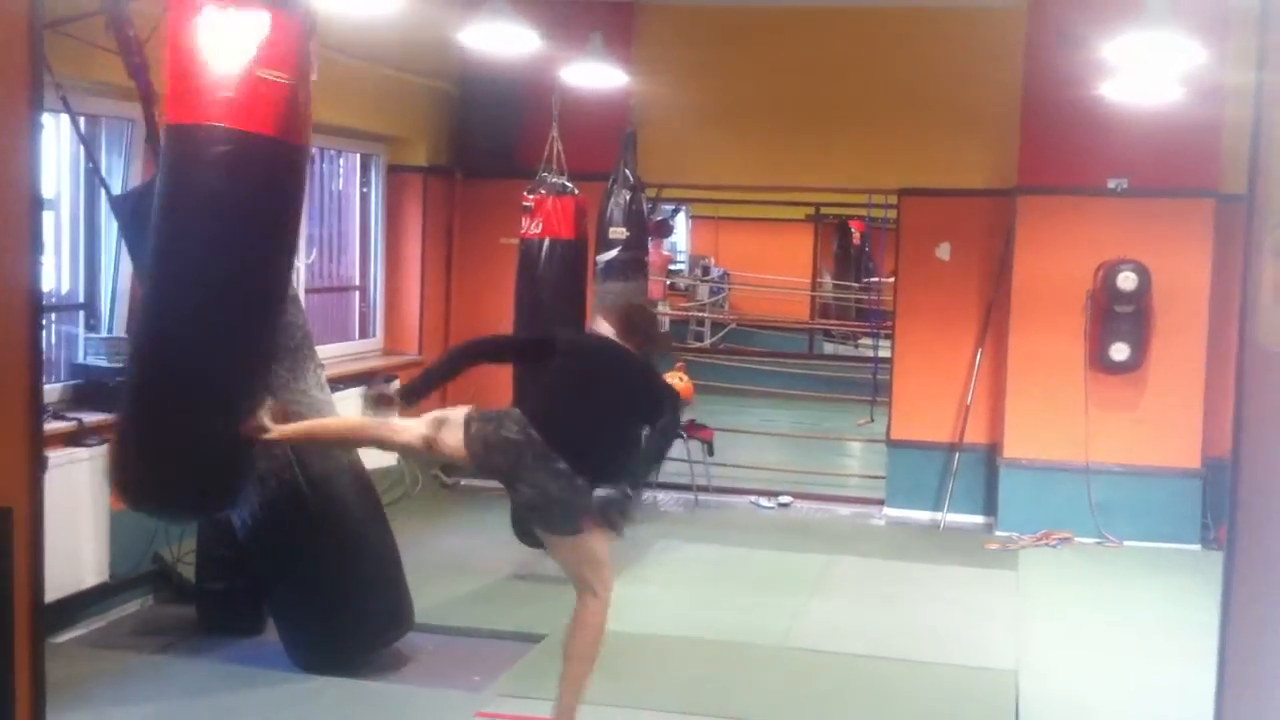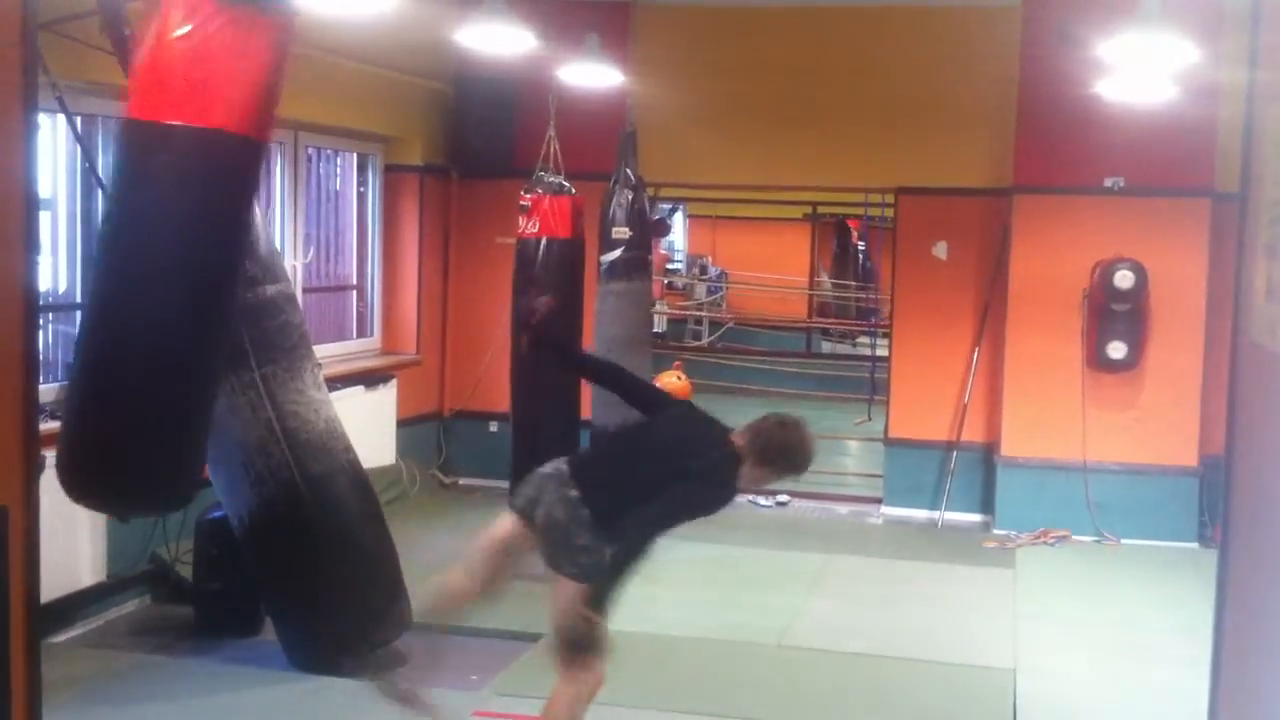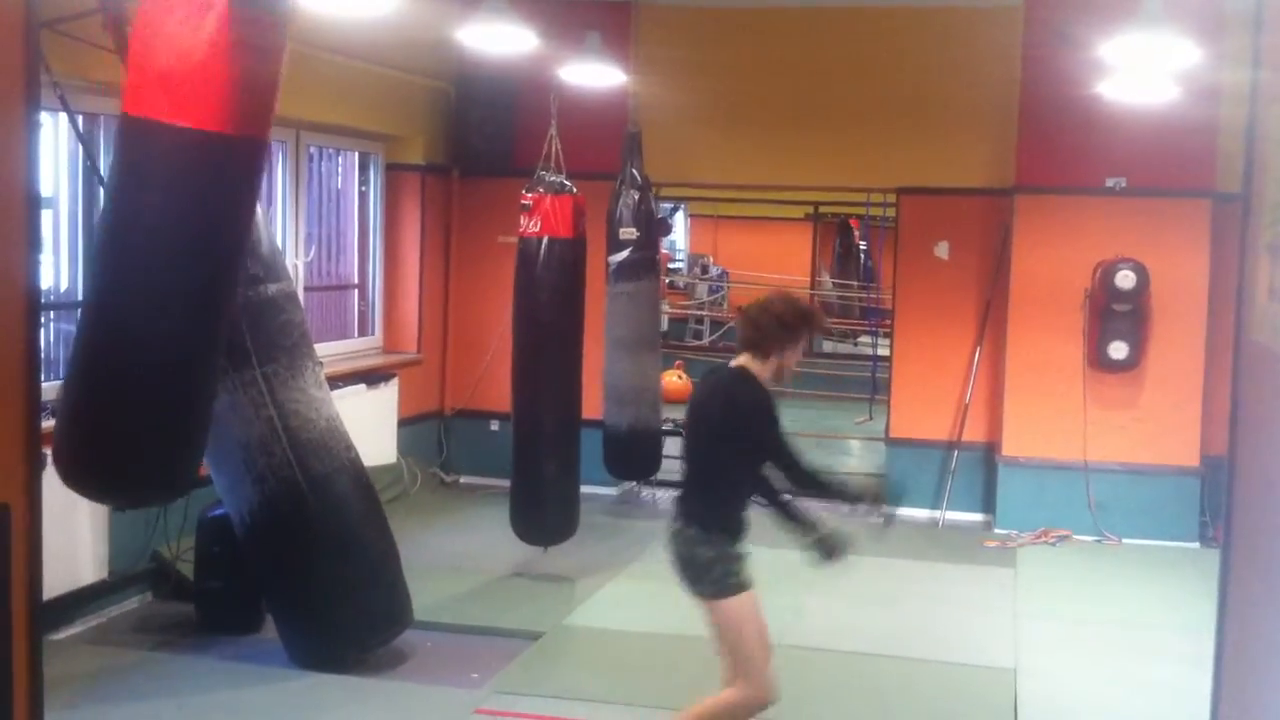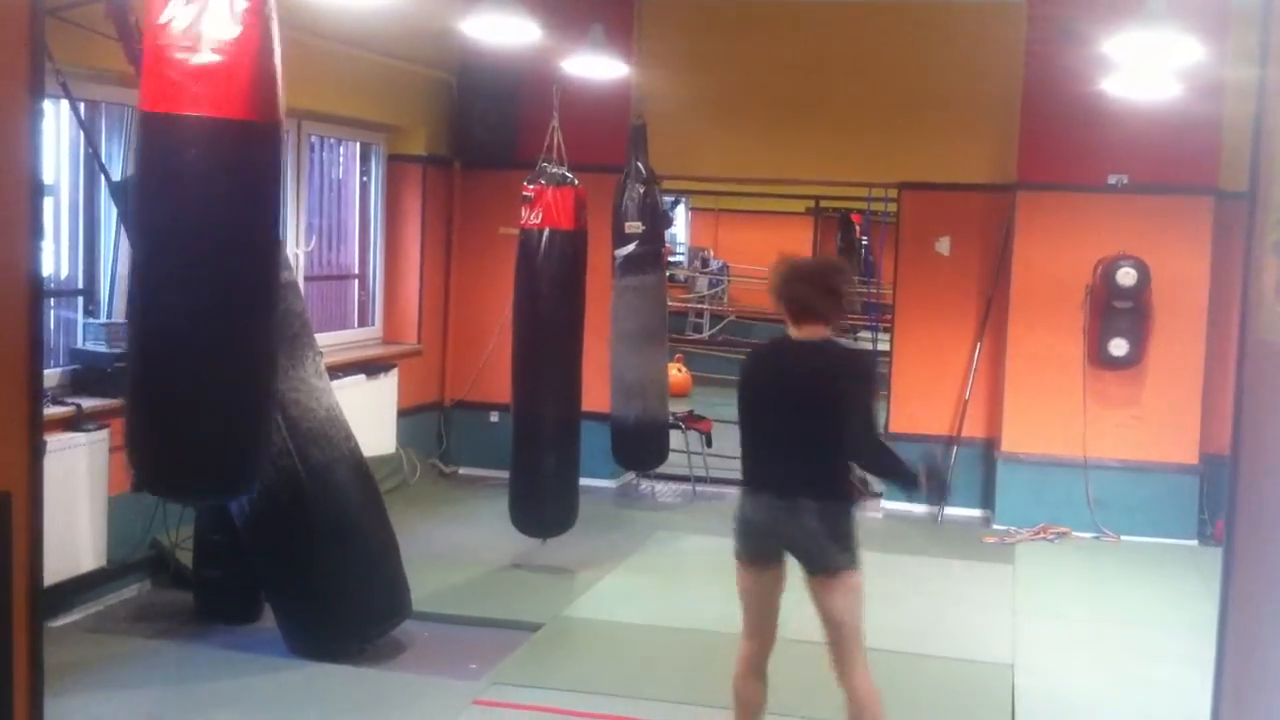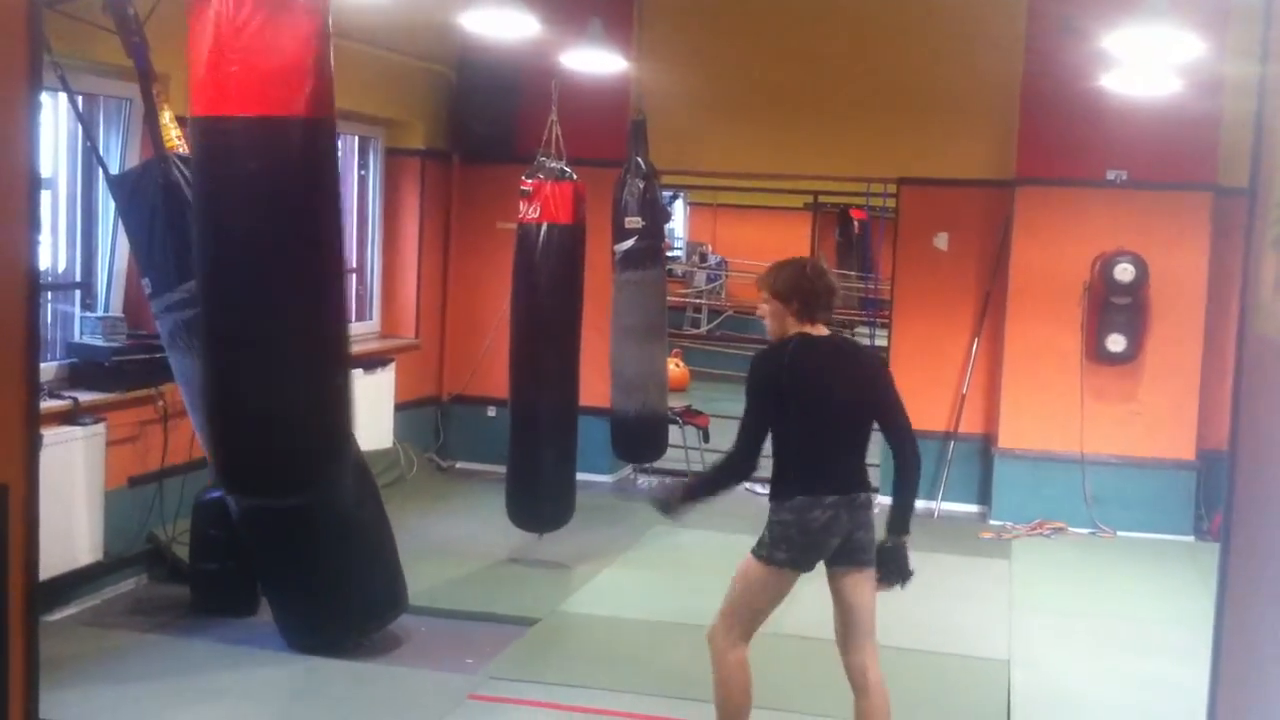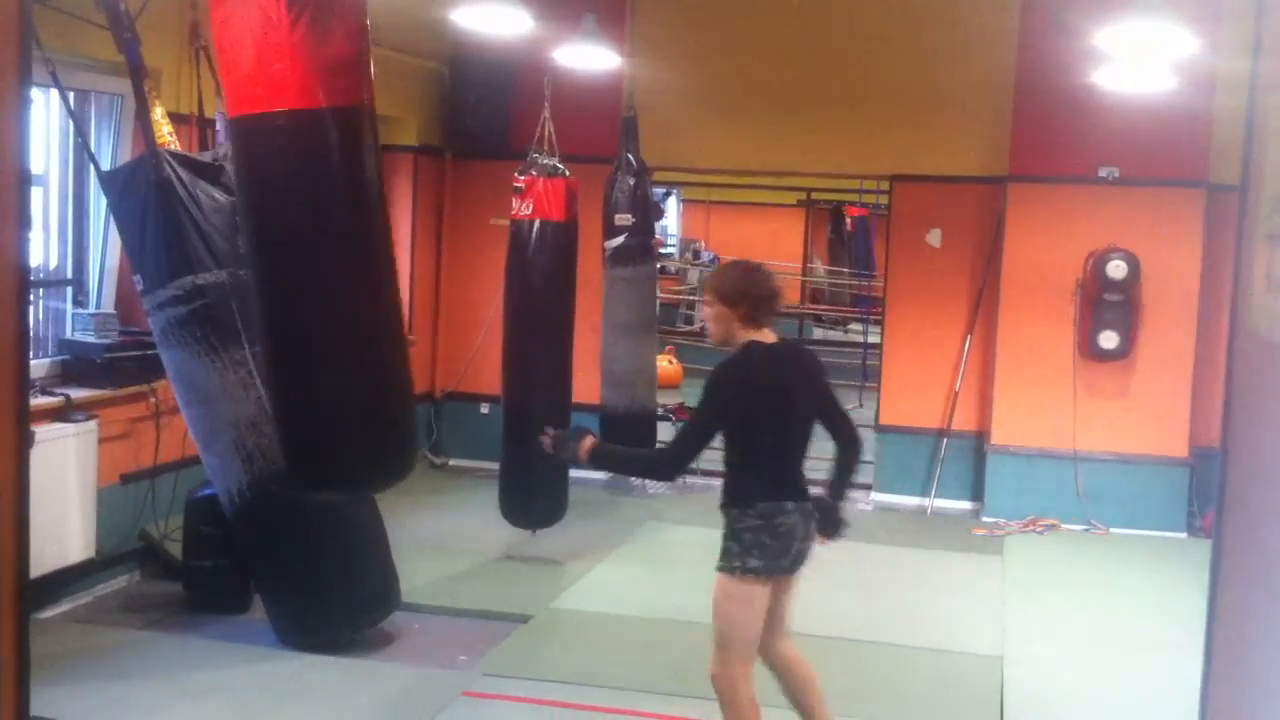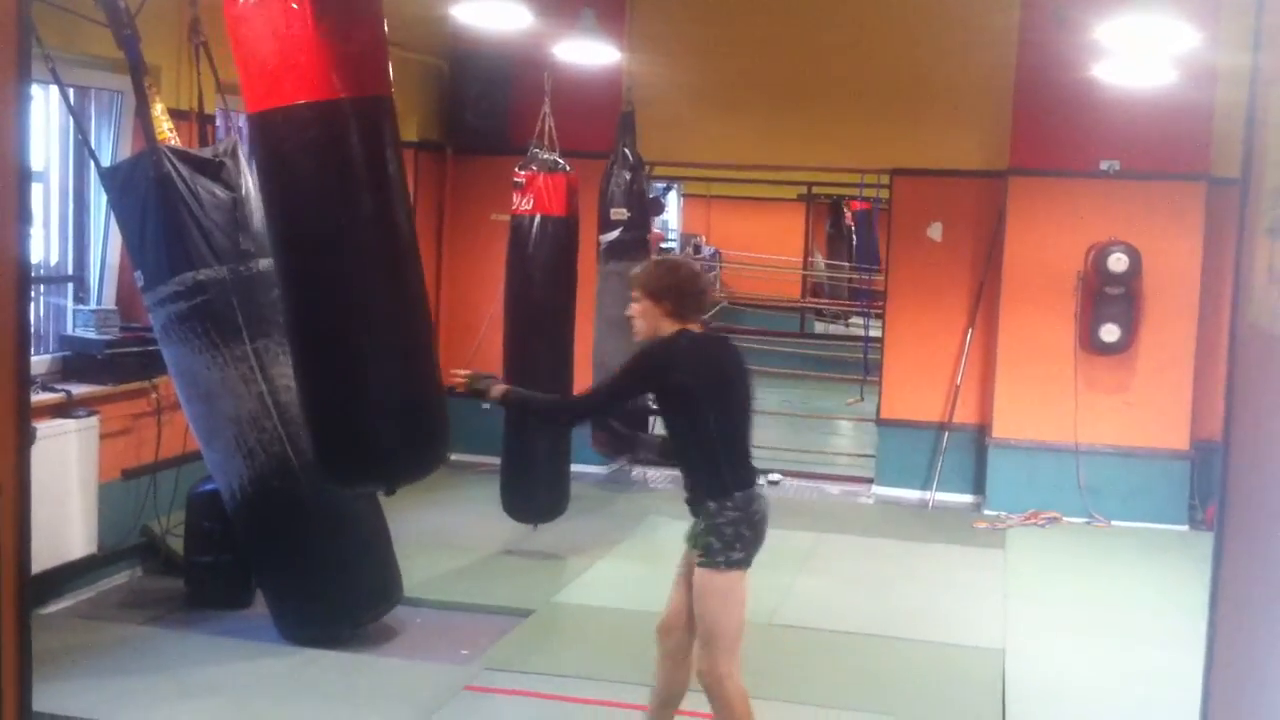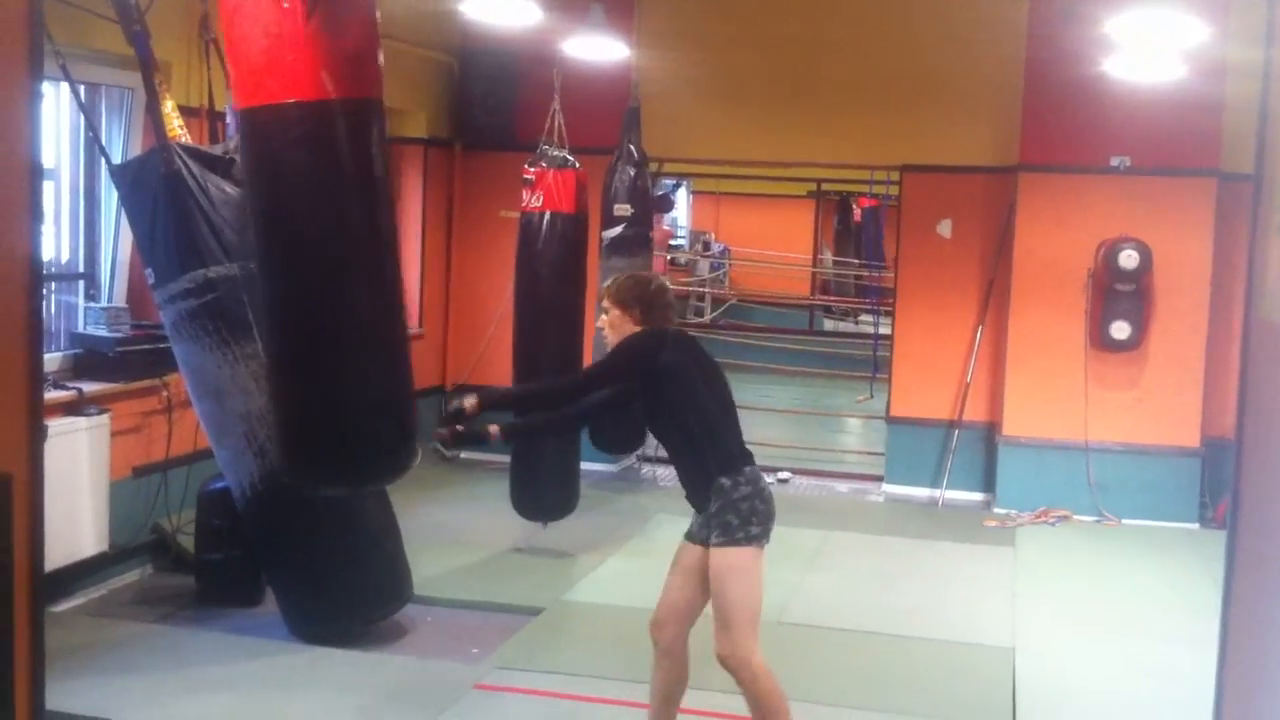
dt=0.3s
person 1, frame 1
left shoulder: (577, 345)
right shoulder: (659, 394)
left elbow: (484, 349)
right elbow: (660, 438)
left wrist: (409, 392)
right wrist: (626, 491)
left hip: (507, 433)
right hip: (554, 486)
left knee: (388, 429)
right knee: (596, 593)
left ankle: (275, 431)
person 1, frame 2
left shoulder: (691, 421)
right shoulder: (717, 487)
left elbow: (614, 379)
right elbow: (639, 535)
left wrist: (543, 339)
right wrist: (593, 609)
left hip: (550, 481)
right hip: (575, 528)
left knee: (471, 582)
right knee: (583, 672)
person 1, frame 3
left shoulder: (720, 381)
right shoulder: (749, 400)
right elbow: (798, 477)
left wrist: (804, 523)
right wrist: (856, 499)
left hip: (696, 534)
right hip: (710, 546)
left knee: (748, 667)
person 1, frame 4
left shoulder: (758, 362)
right shoulder: (848, 366)
left elbow: (759, 446)
right elbow: (862, 450)
right wrist: (917, 481)
left hip: (759, 513)
right hip: (825, 520)
left knee: (755, 645)
right knee: (851, 661)
person 1, frame 5
left shoulder: (774, 363)
right shoulder: (867, 362)
left elbow: (742, 462)
right elbow: (907, 452)
left wrist: (684, 494)
right wrist: (897, 534)
left hip: (798, 516)
right hip: (855, 514)
left knee: (726, 638)
right knee: (862, 660)
person 1, frame 6
left shoulder: (735, 374)
right shoulder: (803, 362)
left elbow: (671, 463)
right elbow: (850, 442)
left wrist: (589, 450)
right wrist: (831, 501)
left hip: (755, 524)
right hip: (796, 519)
left knee: (729, 672)
right knee: (774, 644)
person 1, frame 7
left shoulder: (668, 357)
right shoulder: (717, 352)
left elbow: (583, 408)
left wrist: (499, 392)
right wrist: (651, 444)
left hip: (727, 517)
right hip: (720, 512)
left knee: (715, 666)
right knee: (674, 634)
person 1, frame 8
left shoulder: (657, 347)
right shoulder: (647, 373)
left elbow: (568, 393)
right elbow: (577, 414)
left wrist: (480, 403)
right wrist: (496, 432)
left hip: (736, 498)
right hip: (713, 505)
left knee: (735, 650)
right knee: (666, 630)
